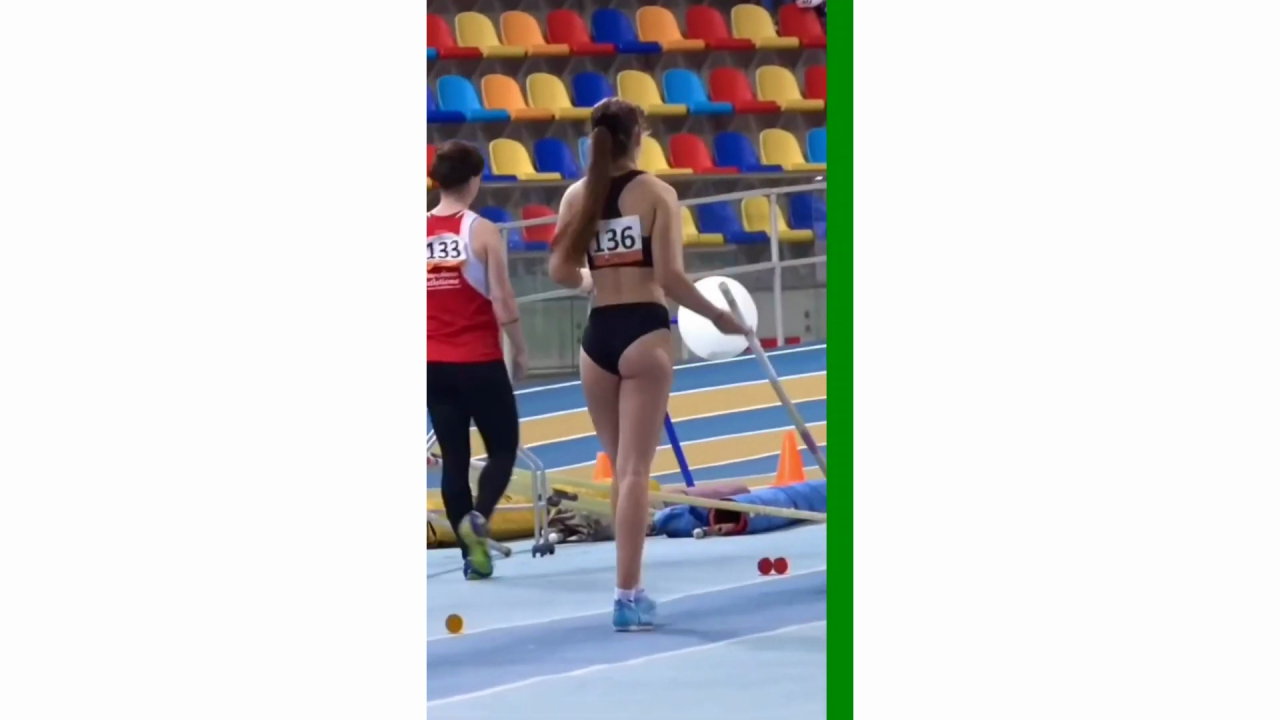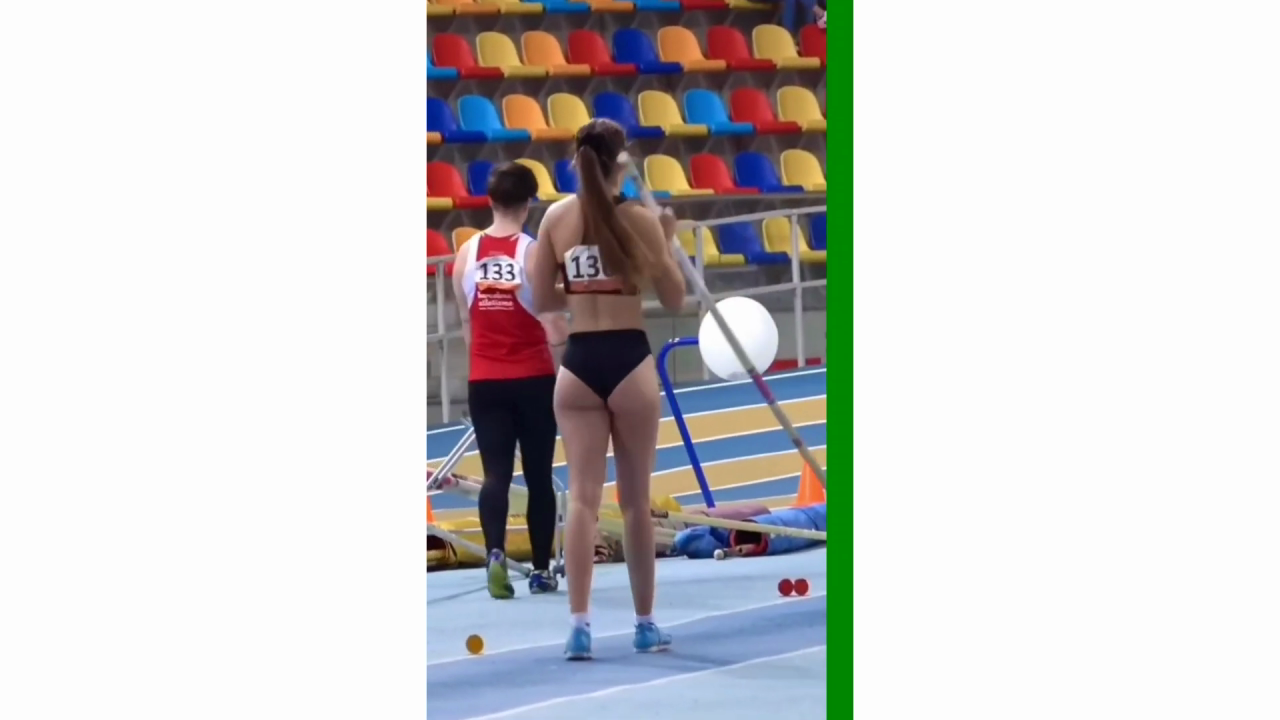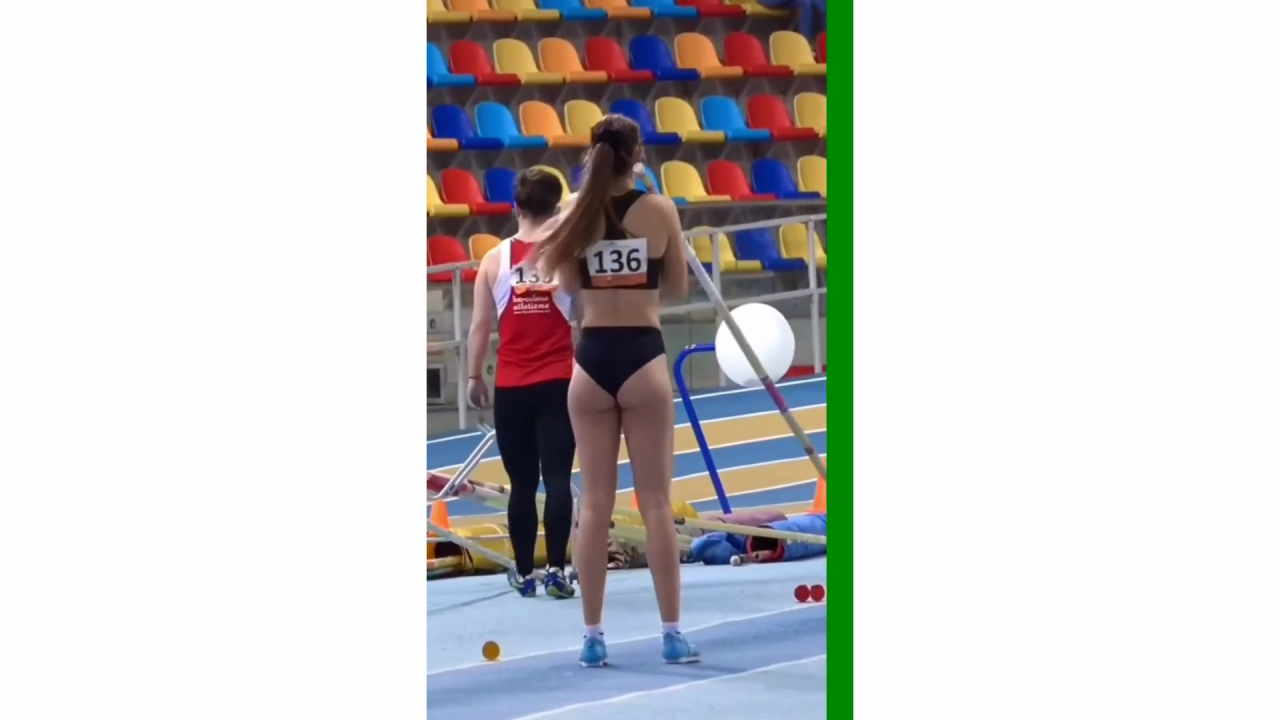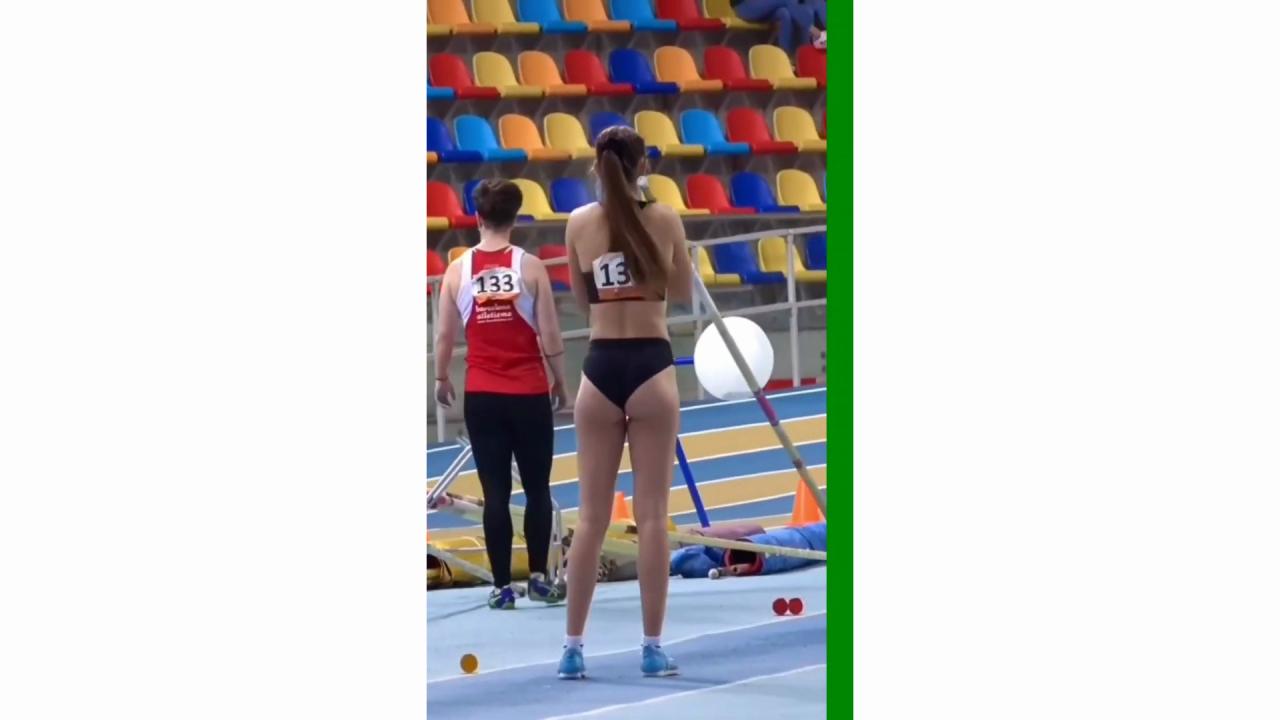
dt=0.5s
person 1, frame 1
left shoulder: (576, 196)
right shoulder: (657, 192)
left elbow: (561, 274)
right elbow: (669, 276)
right wrist: (719, 316)
left hip: (598, 337)
right hip: (645, 334)
left knee: (624, 469)
right knee: (634, 471)
left ankle: (633, 590)
right ankle: (625, 594)
person 1, frame 2
left shoulder: (556, 217)
right shoulder: (642, 220)
left elbow: (540, 299)
right elbow: (674, 300)
right wrist: (667, 243)
left hip: (577, 365)
right hip: (628, 361)
left knee: (582, 498)
right knee: (635, 502)
left ankle: (579, 624)
right ankle: (645, 624)
person 1, frame 3
left shoulder: (574, 210)
right shoulder: (660, 210)
right elbow: (677, 288)
left hip: (592, 360)
right hip: (643, 357)
left knee: (595, 503)
right knee: (656, 501)
left ankle: (593, 635)
right ankle: (672, 633)
person 1, frame 4
left shoulder: (579, 222)
right shoulder: (666, 219)
left hip: (600, 370)
right hip: (651, 367)
left knee: (591, 516)
right knee: (652, 515)
left ankle: (572, 647)
right ankle: (653, 647)
person 2, frame 1
left shoulder: (420, 231)
right shoulder: (482, 231)
left elbow: (420, 300)
right elbow: (502, 299)
right wrist: (519, 348)
left hip: (434, 363)
right hip: (479, 362)
left knee: (453, 458)
right knee: (503, 448)
left ankle: (470, 553)
right ankle: (476, 518)
person 2, frame 2
left shoulder: (466, 252)
right shoulder: (536, 252)
left elbow: (467, 322)
right elbow: (553, 321)
left hip: (486, 381)
right hip: (534, 380)
left knee: (495, 475)
right knee: (539, 476)
left ankle: (496, 552)
right ankle: (541, 570)
person 2, frame 3
left shoulder: (494, 259)
left elbow: (480, 326)
left wrist: (474, 376)
left hip: (511, 386)
right hip: (558, 384)
left knee: (521, 484)
right knee: (557, 479)
left ankle: (524, 573)
right ankle: (555, 568)
person 2, frame 4
left shoulder: (458, 270)
right shoulder: (530, 266)
left elbow: (445, 335)
right elbow: (550, 334)
left wrist: (441, 379)
right wrist: (561, 382)
left hip: (481, 395)
right hip: (529, 394)
left knee: (495, 492)
right knee: (537, 489)
left ankle: (502, 585)
right ankle: (539, 575)
